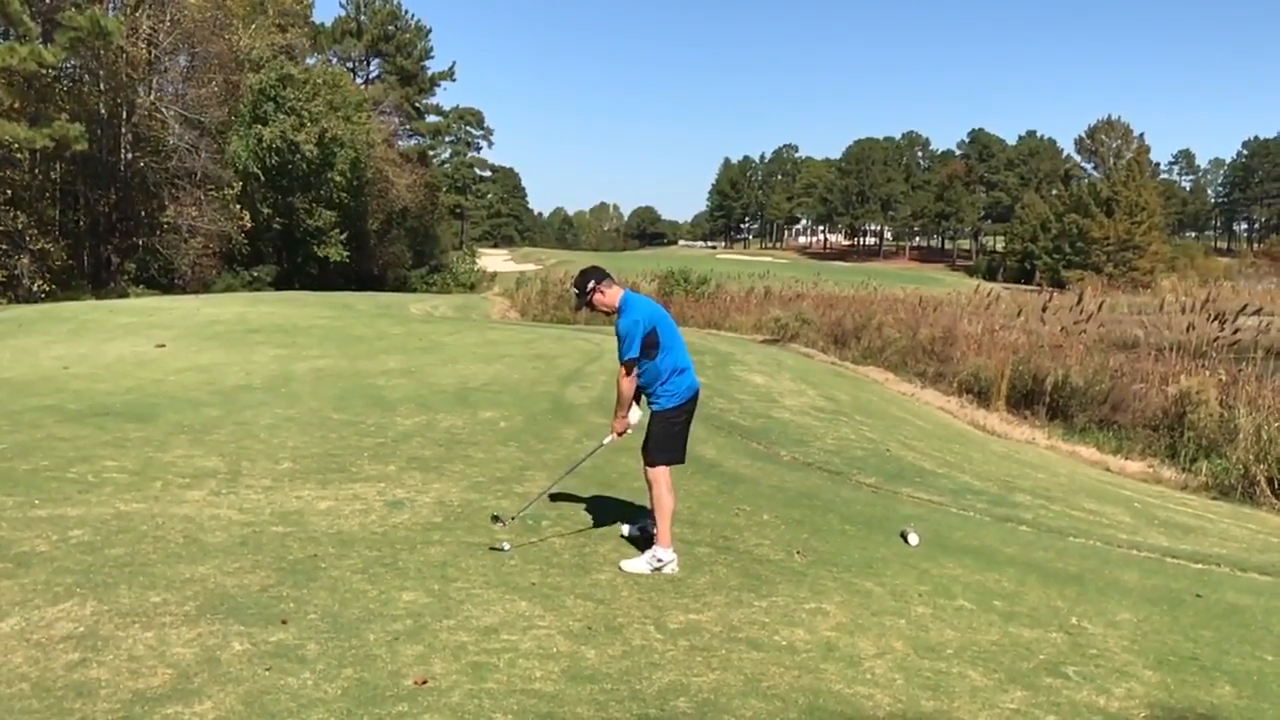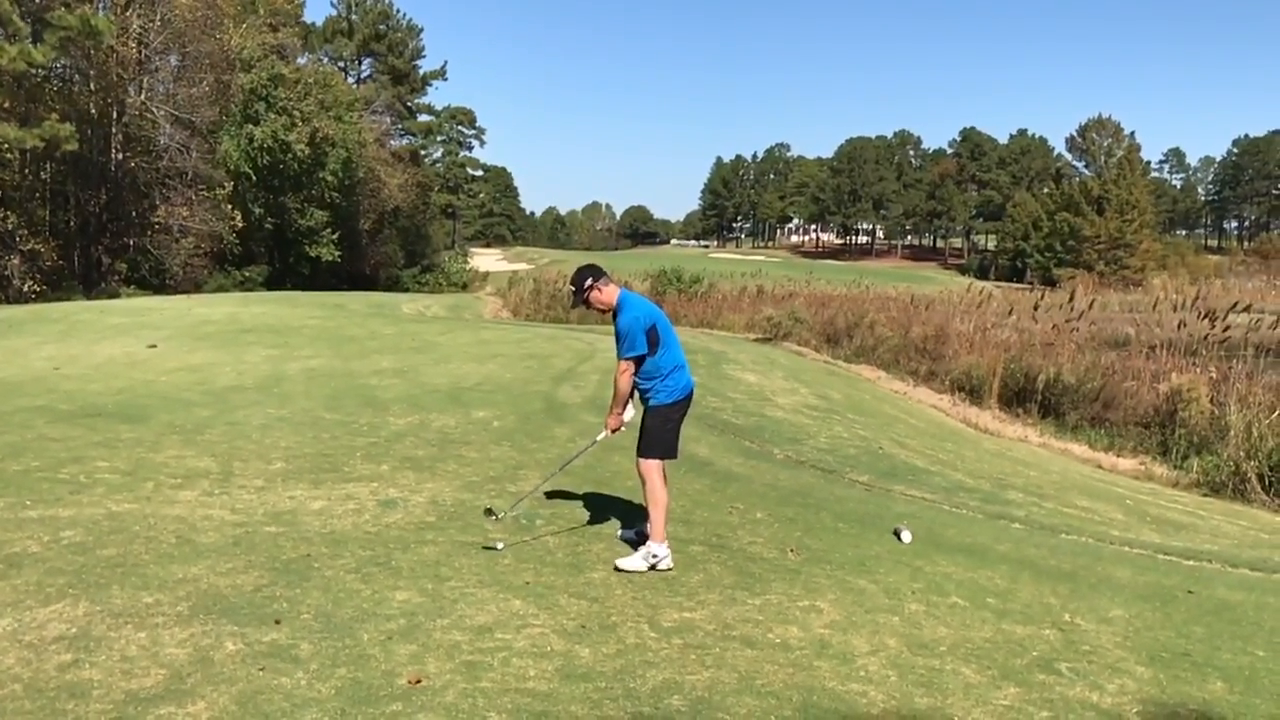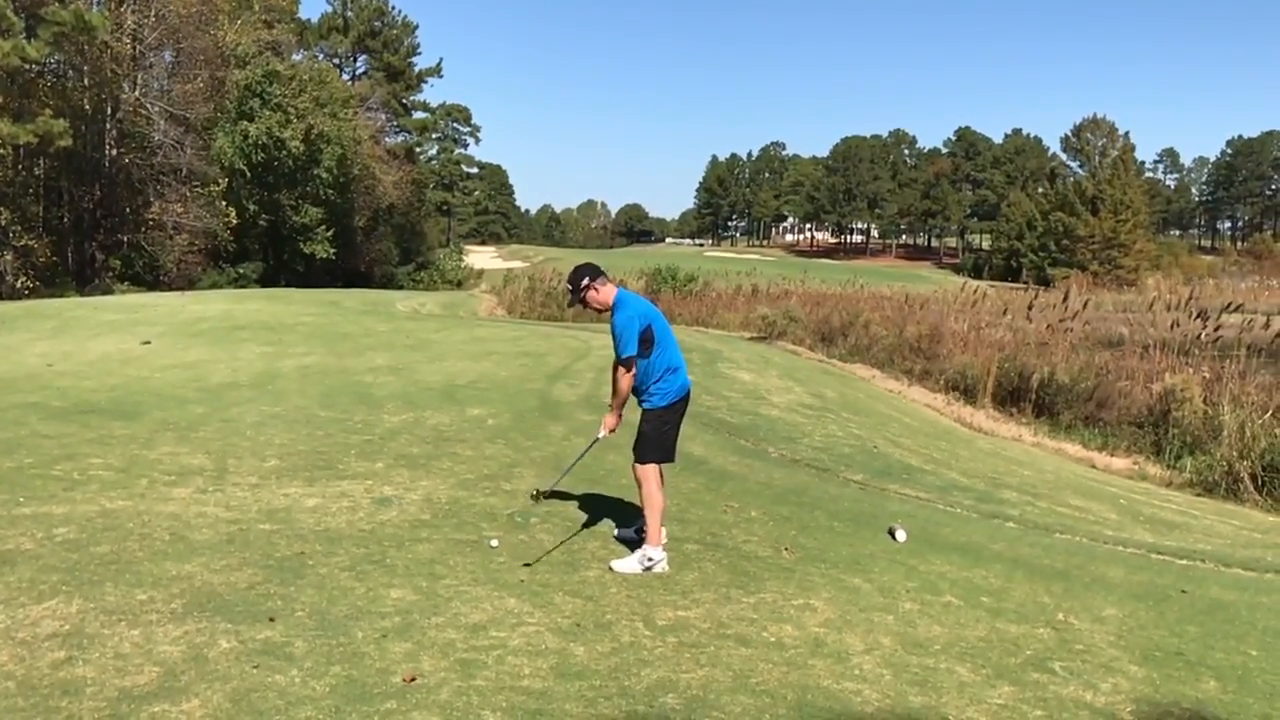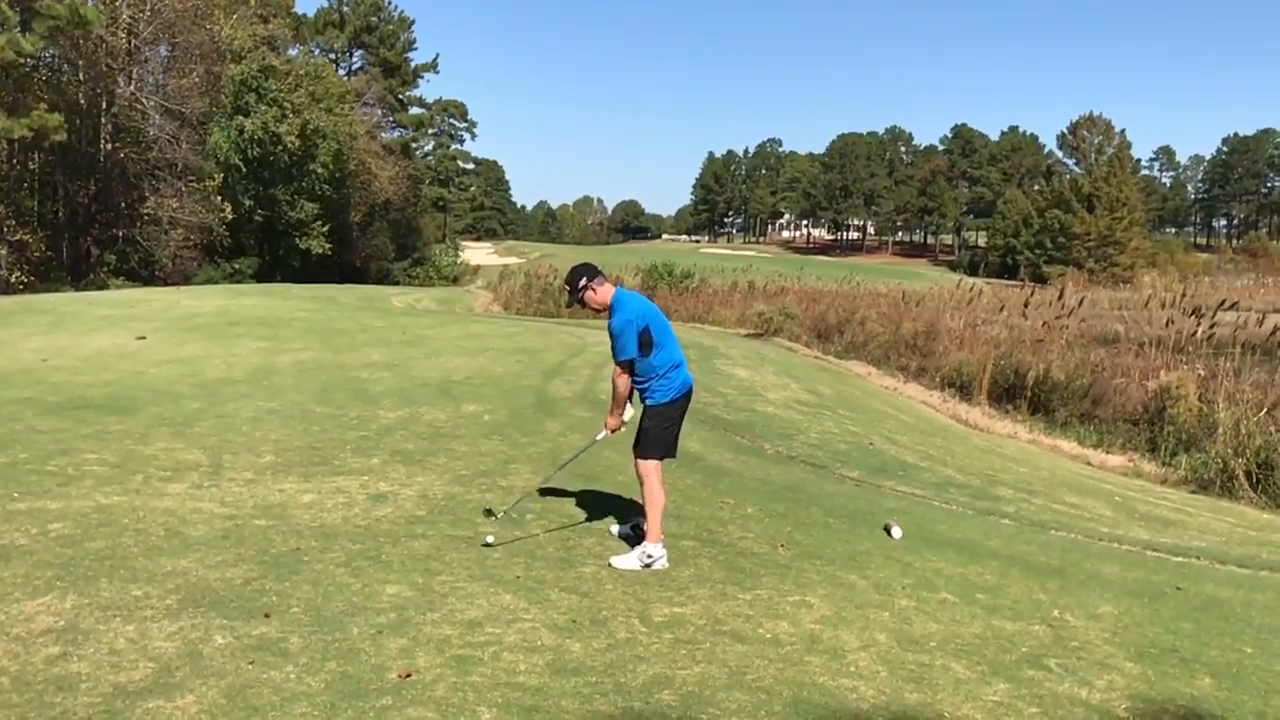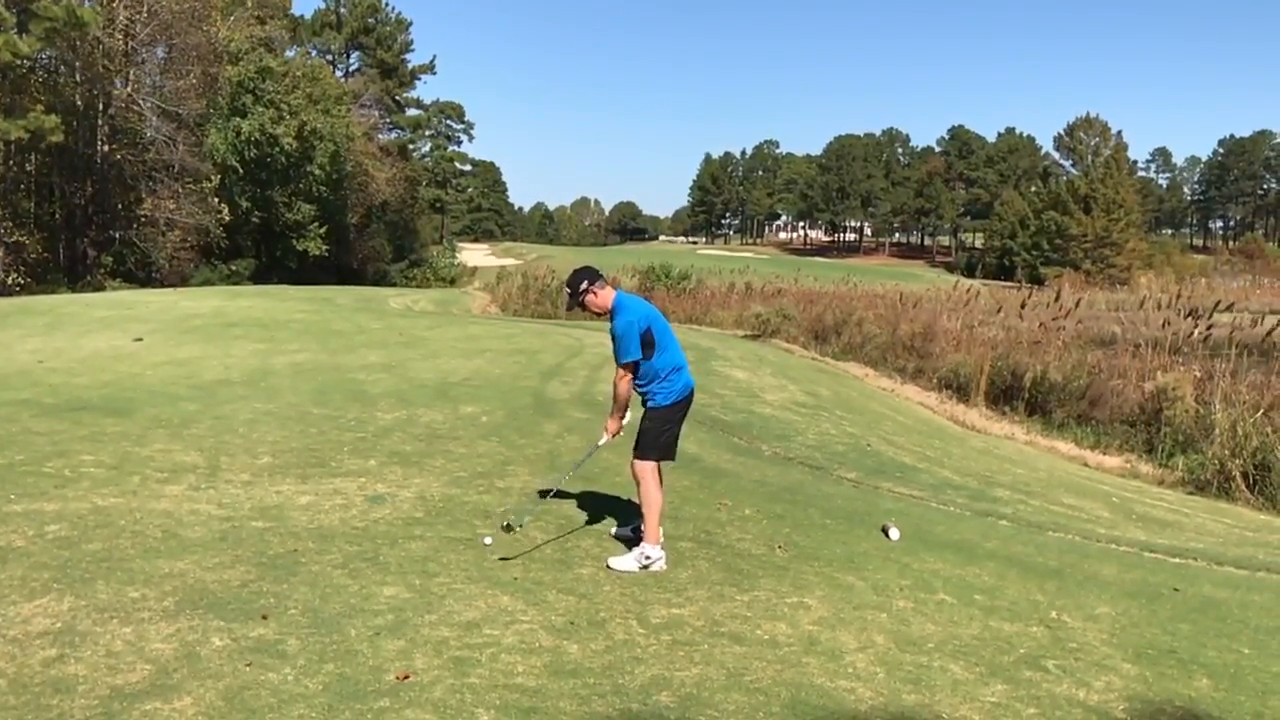
dt=0.5s
person 1, frame 1
left shoulder: (630, 317)
right shoulder: (636, 304)
left elbow: (627, 375)
left wrist: (620, 416)
right wrist: (633, 405)
left hip: (671, 396)
right hip: (674, 392)
left knee: (657, 470)
right knee: (651, 458)
left ankle: (663, 553)
right ankle: (659, 524)
person 1, frame 2
left shoulder: (630, 315)
right shoulder: (627, 307)
left elbow: (625, 371)
right elbow: (632, 368)
left wrist: (615, 412)
right wrist: (621, 407)
left hip: (667, 394)
right hip: (662, 392)
left knee: (649, 465)
right knee: (651, 462)
left ankle: (657, 548)
right ankle: (654, 528)
person 1, frame 3
left shoulder: (625, 314)
right shoulder: (626, 305)
left elbow: (627, 372)
right elbow: (622, 364)
left wrist: (615, 412)
right wrist: (615, 403)
left hip: (663, 395)
right hip: (662, 393)
left knee: (645, 468)
right knee: (648, 462)
left ankle: (653, 553)
right ankle: (653, 527)
person 1, frame 4
left shoulder: (623, 316)
right shoulder: (626, 301)
left elbow: (622, 373)
left wrist: (615, 413)
right wrist: (625, 404)
left hip: (665, 392)
right hip: (664, 389)
left knee: (648, 465)
right knee: (644, 456)
left ankle: (653, 549)
right ankle: (649, 523)
person 1, frame 5
left shoulder: (625, 318)
right shoulder: (627, 305)
left elbow: (625, 376)
right elbow: (631, 371)
left wrist: (615, 417)
right wrist: (622, 410)
left hip: (668, 394)
right hip: (666, 391)
left knee: (643, 466)
right knee: (648, 460)
left ankle: (651, 551)
right ankle: (650, 527)
